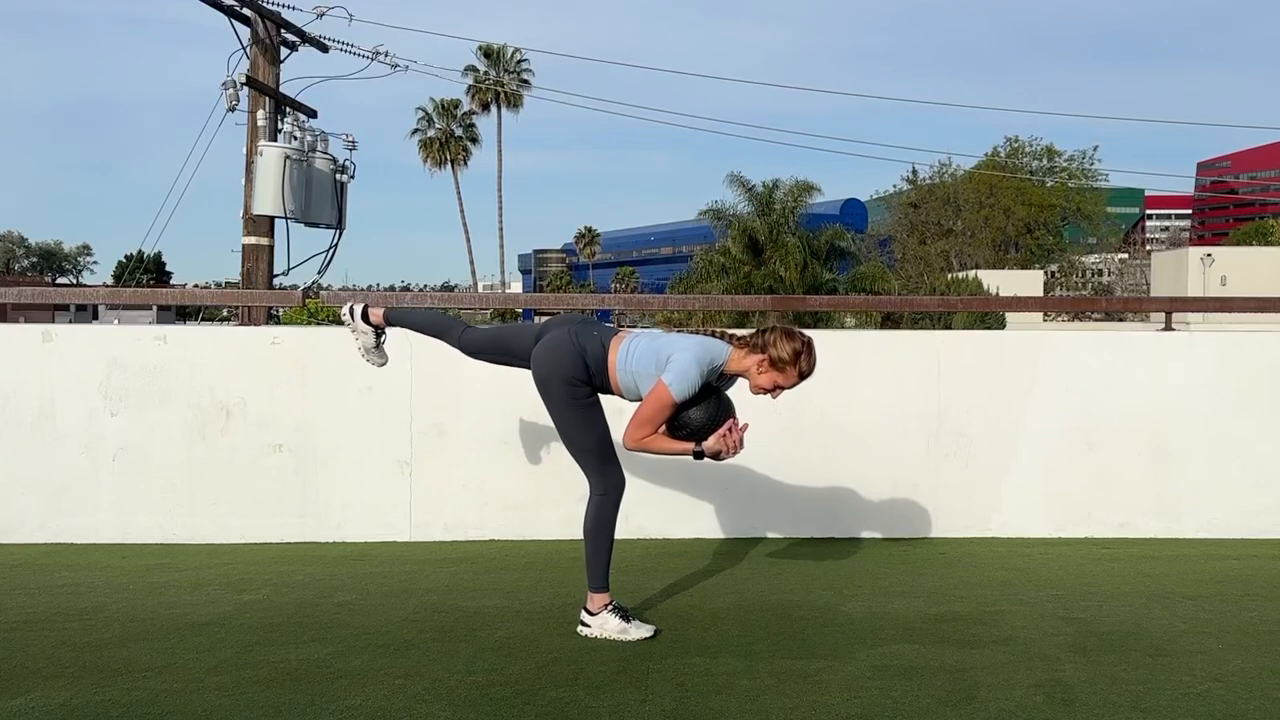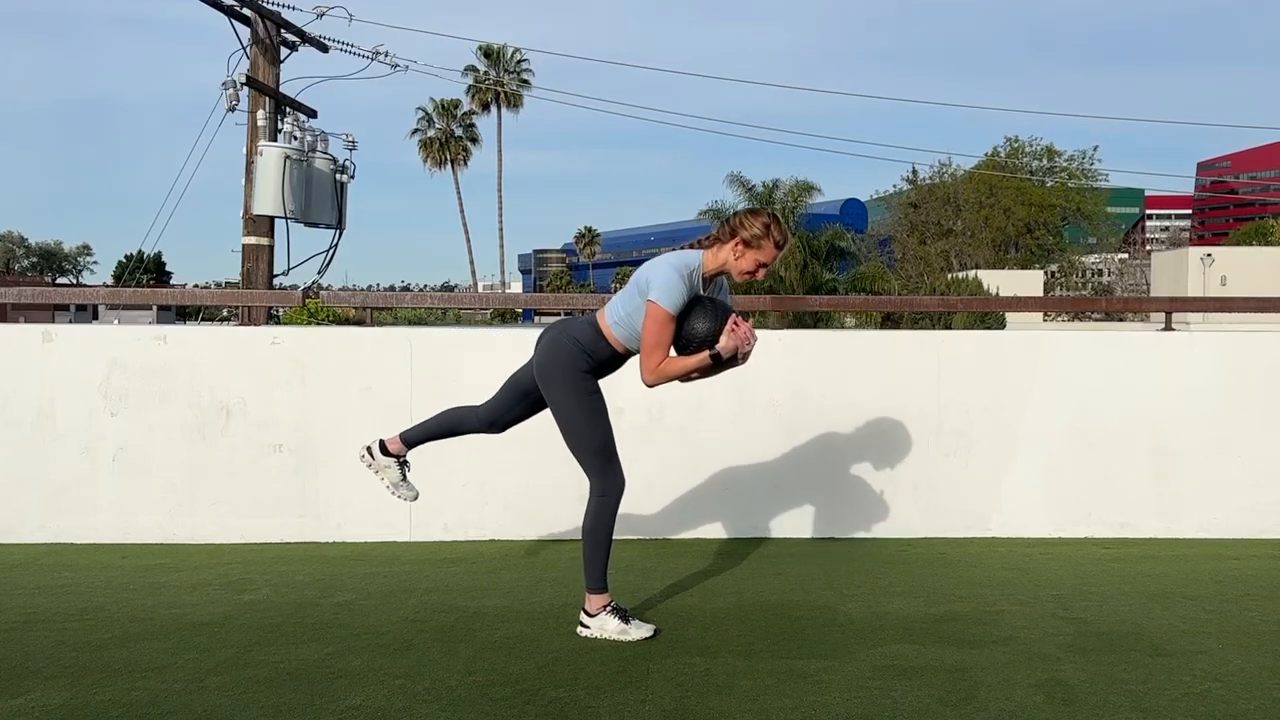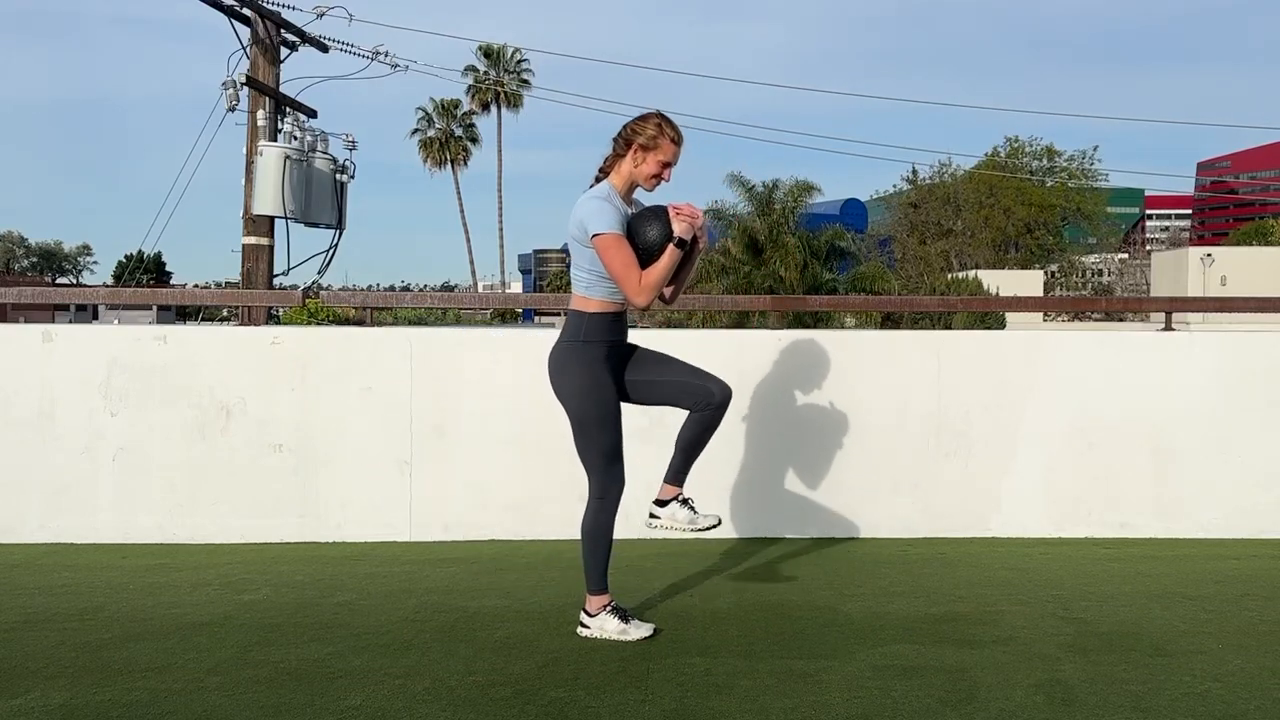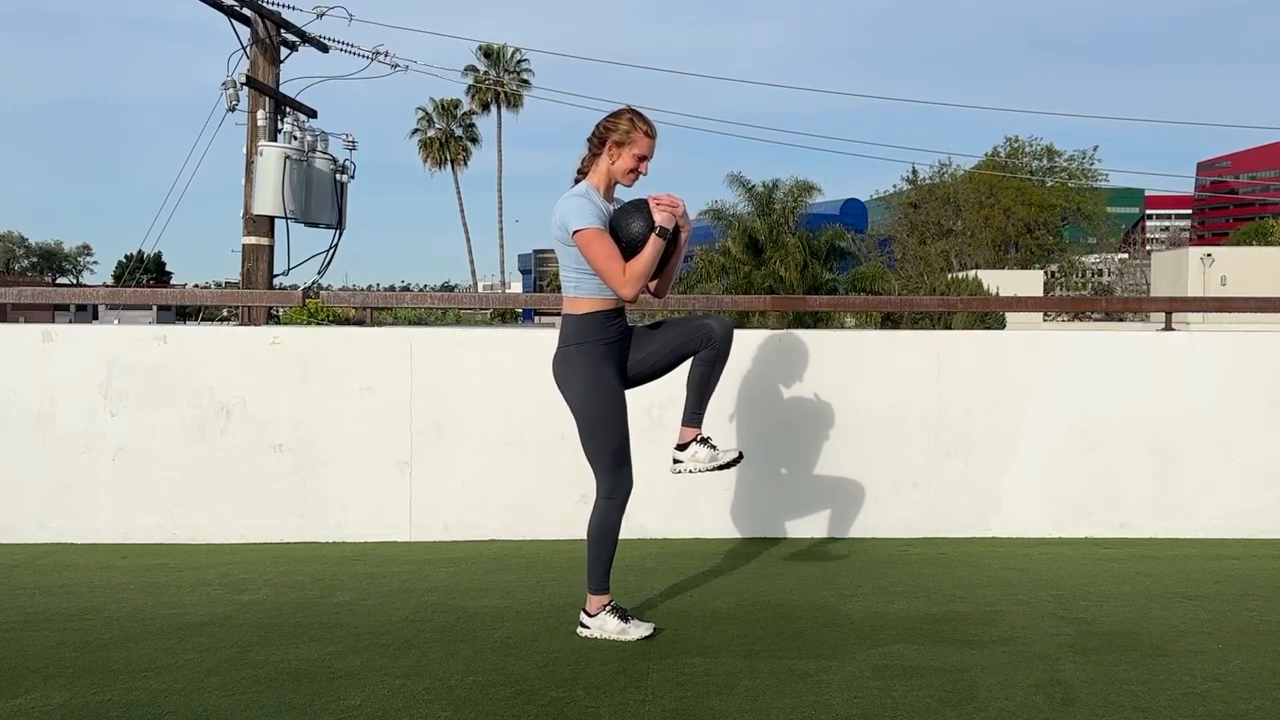
dt=0.5s
person 1, frame 1
left shoulder: (725, 364)
right shoulder: (695, 366)
right elbow: (635, 436)
left wrist: (715, 442)
right wrist: (703, 449)
left hip: (572, 336)
right hip: (563, 364)
left knee: (470, 340)
right knee: (608, 483)
left ankle: (373, 319)
right ankle: (596, 610)
person 1, frame 2
left shoulder: (714, 284)
right shoulder: (675, 274)
left elbow: (685, 366)
right elbow: (653, 372)
left wrist: (730, 354)
right wrist: (717, 353)
left hip: (566, 348)
right hip: (567, 363)
left knee: (490, 418)
right knee: (608, 483)
left ankle: (392, 449)
right ankle: (596, 611)
person 1, frame 3
left shoulder: (632, 207)
right shoulder: (598, 207)
left elbow: (666, 292)
right elbow: (639, 294)
left wrist: (692, 247)
right wrist: (680, 238)
left hip: (615, 349)
right hip: (583, 353)
left knee: (715, 395)
right knee: (607, 482)
left ankle: (669, 499)
right ankle: (595, 611)
person 1, frame 4
left shoulder: (617, 206)
right shoulder: (578, 205)
left elbow: (658, 288)
right elbow: (628, 286)
left wrist: (679, 236)
right wrist: (661, 229)
left hip: (621, 344)
right hip: (586, 354)
left knee: (715, 330)
right knee: (615, 483)
left ankle: (688, 442)
right ankle: (596, 611)
